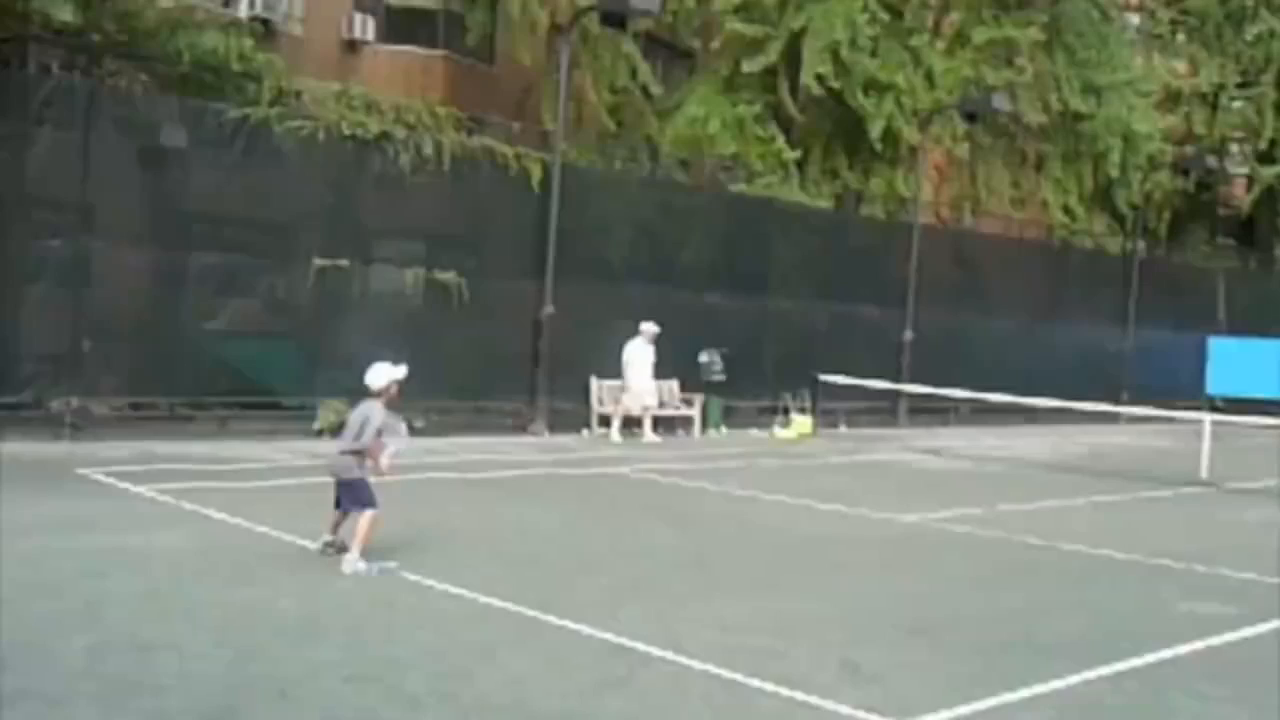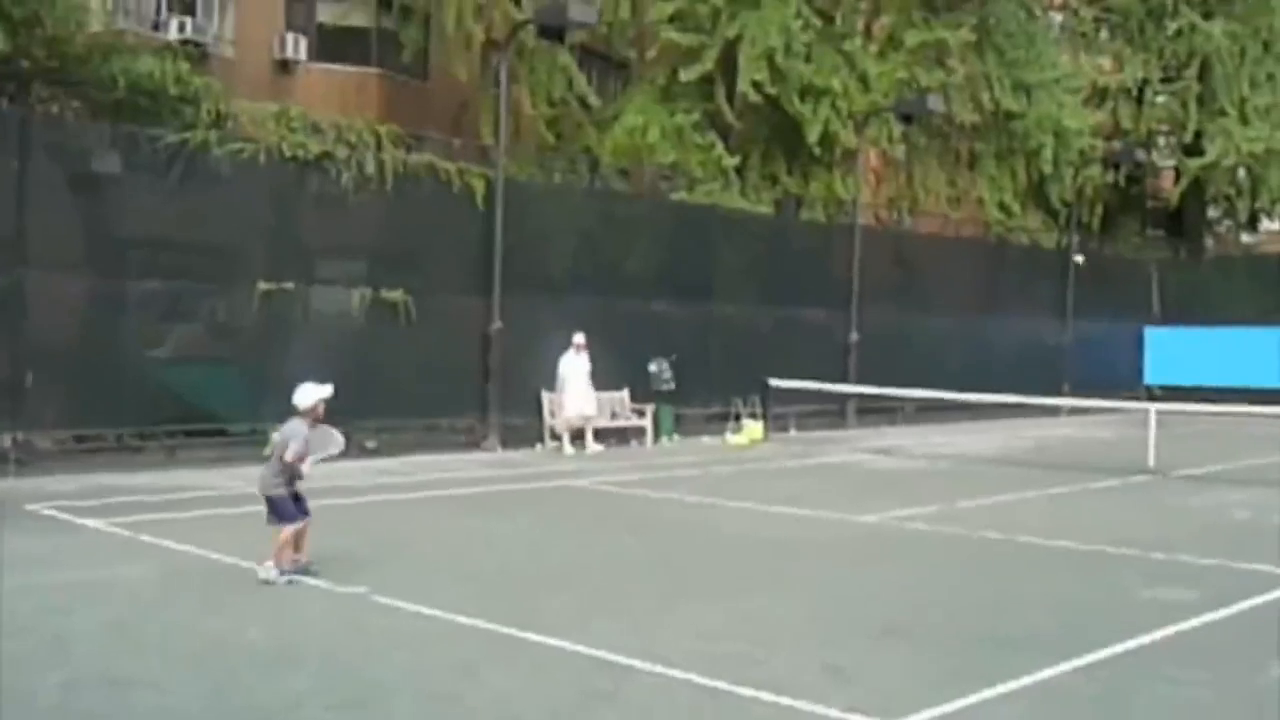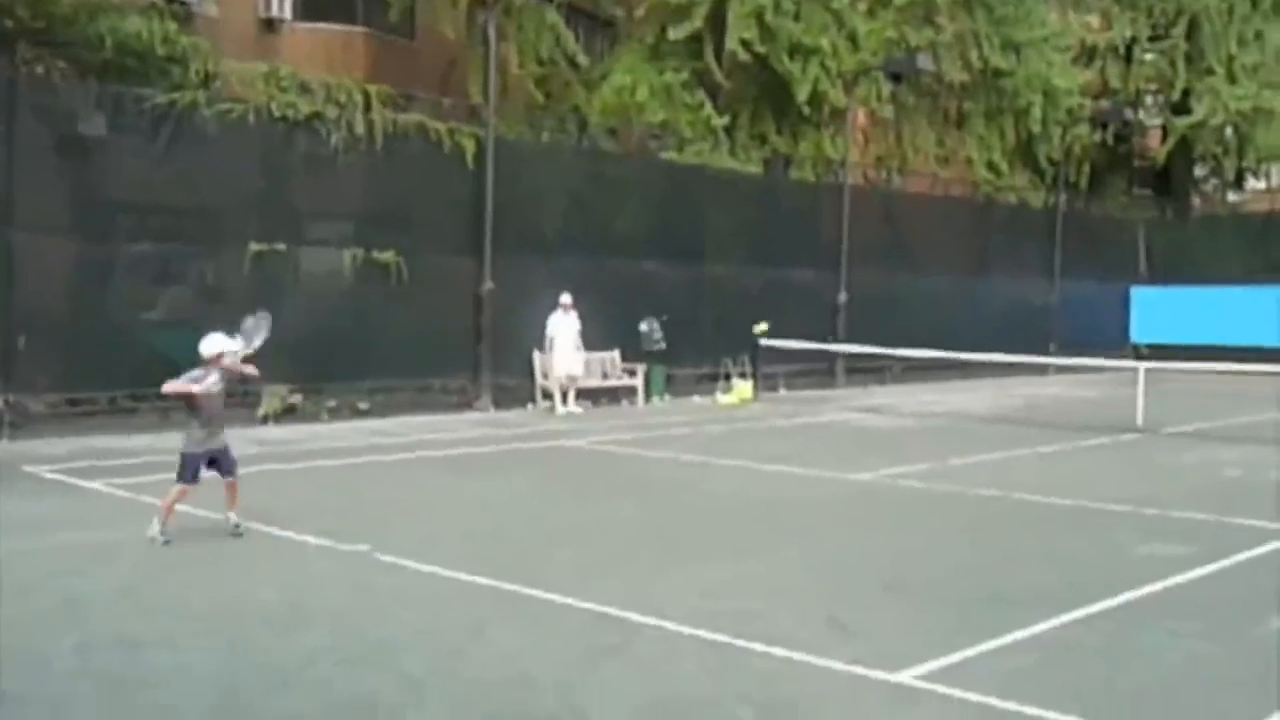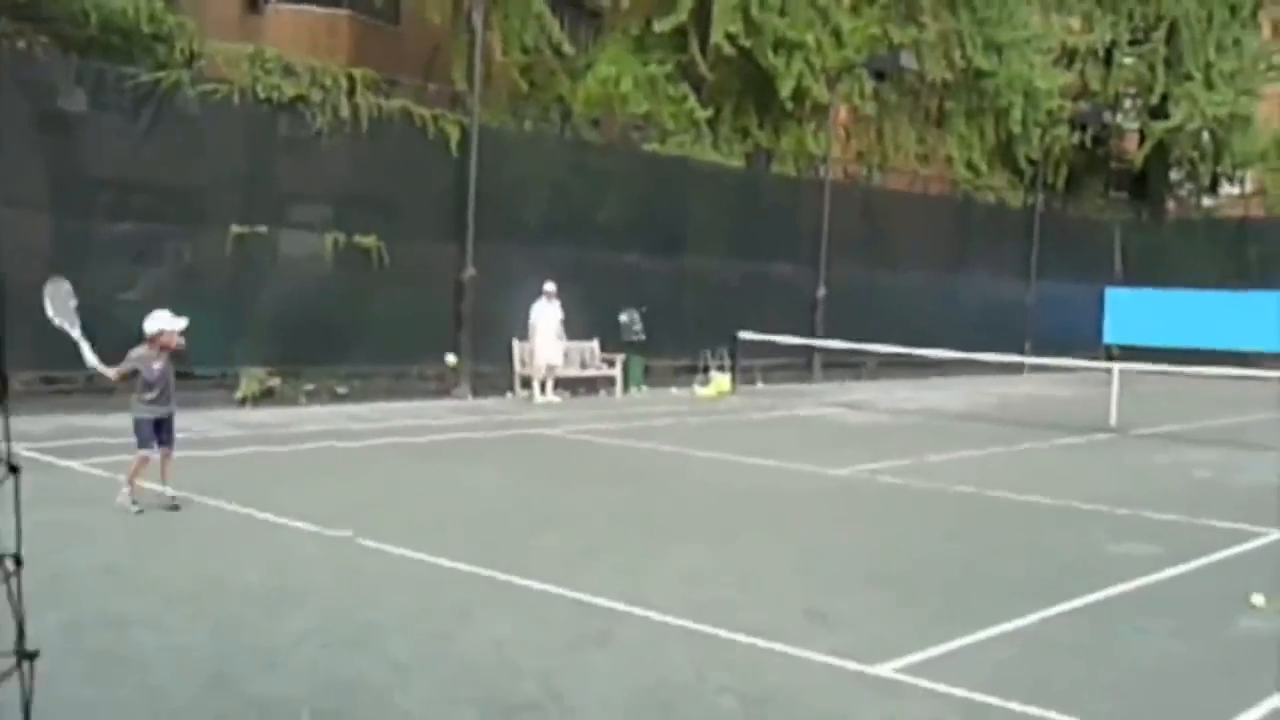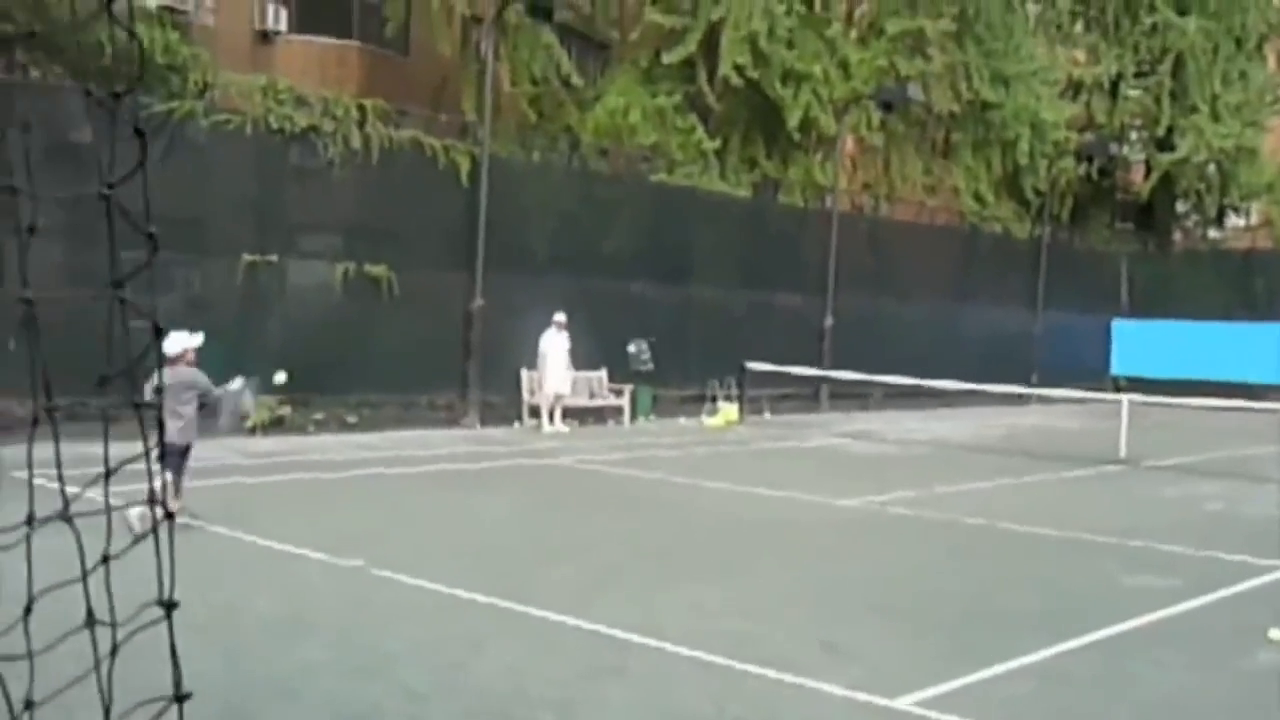
dt=0.5s
person 1, frame 1
left shoulder: (366, 405)
right shoulder: (378, 412)
right elbow: (367, 442)
left wrist: (378, 453)
right wrist: (378, 462)
left hip: (342, 463)
right hip: (350, 467)
left knee: (345, 506)
right knee: (369, 510)
left ankle: (329, 540)
right ankle: (353, 559)
person 1, frame 2
left shoulder: (295, 424)
right shoulder: (300, 431)
left elbow: (275, 438)
right elbow: (289, 458)
right wrist: (302, 467)
left hip: (284, 483)
right hip: (274, 485)
left knee: (304, 520)
right knee: (293, 525)
left ankle: (297, 561)
right ankle: (269, 567)
person 1, frame 3
left shoulder: (224, 372)
right shoulder: (196, 376)
left elbow: (253, 372)
right elbow: (166, 388)
left wrist: (239, 366)
right wrist: (192, 389)
left hip: (217, 440)
right hip: (195, 444)
left knee: (232, 478)
right knee: (183, 487)
left ankle: (231, 519)
right ankle: (158, 525)
person 1, frame 4
left shoulder: (168, 349)
right shoulder: (137, 355)
left elbow: (179, 342)
right elbow: (117, 375)
left wrist: (175, 341)
right wrist: (105, 370)
left hip: (165, 410)
right hip: (144, 412)
left knee: (167, 451)
right knee: (145, 454)
left ankle: (167, 493)
right ankle: (128, 491)
person 1, frame 5
left shoulder: (160, 375)
right shoulder: (195, 376)
left elbow: (148, 397)
right elbow: (214, 396)
right wrist: (232, 387)
left hip: (169, 435)
right hip: (178, 437)
left knee: (174, 476)
right knee: (168, 478)
left ankle: (169, 508)
right ankle: (140, 512)
